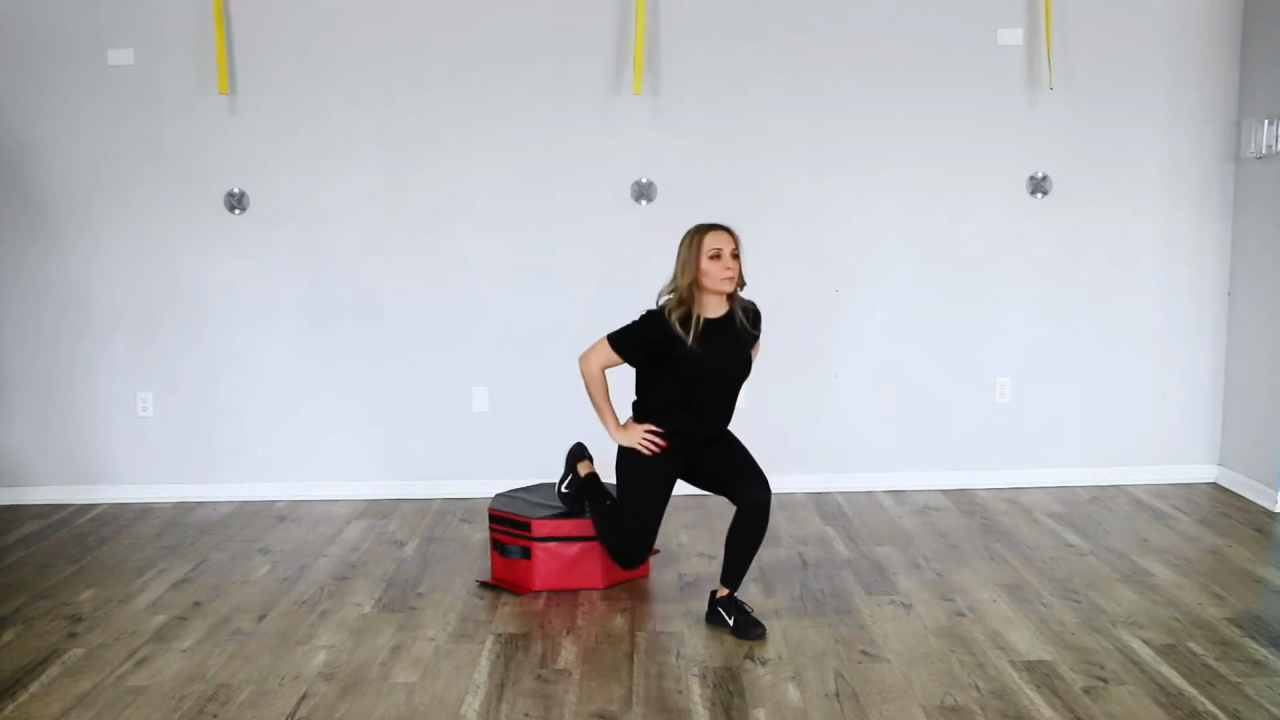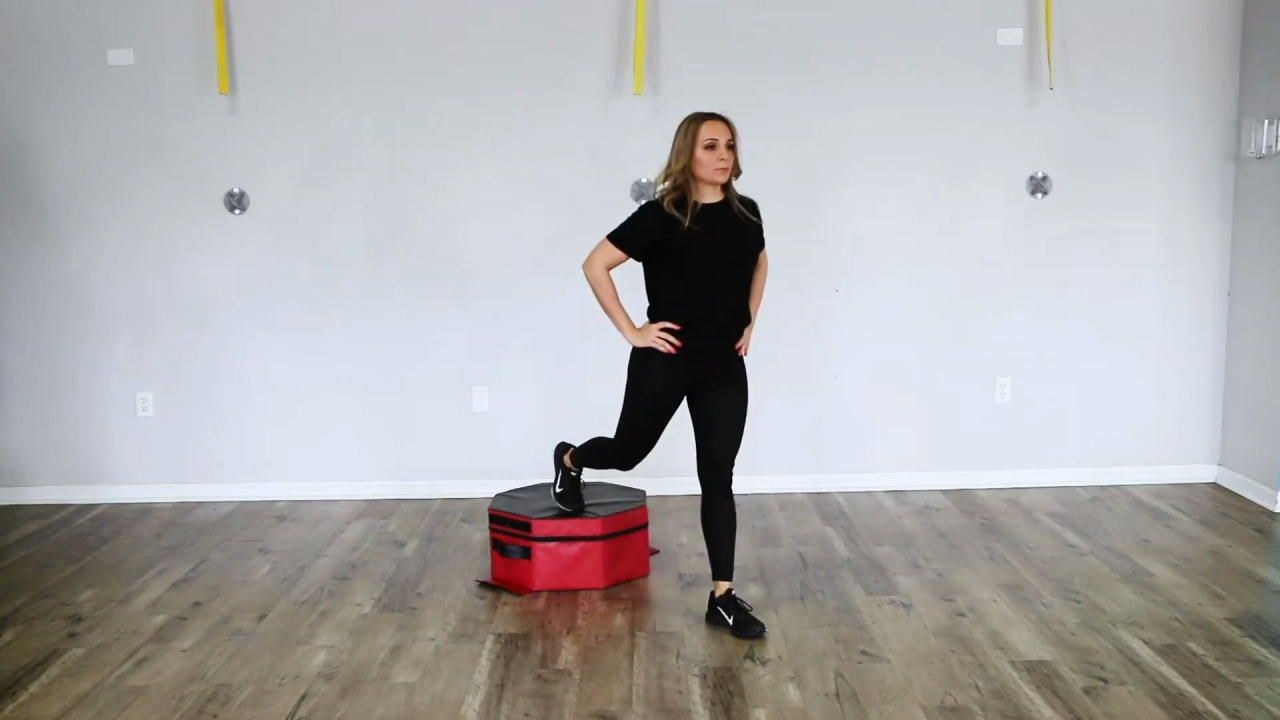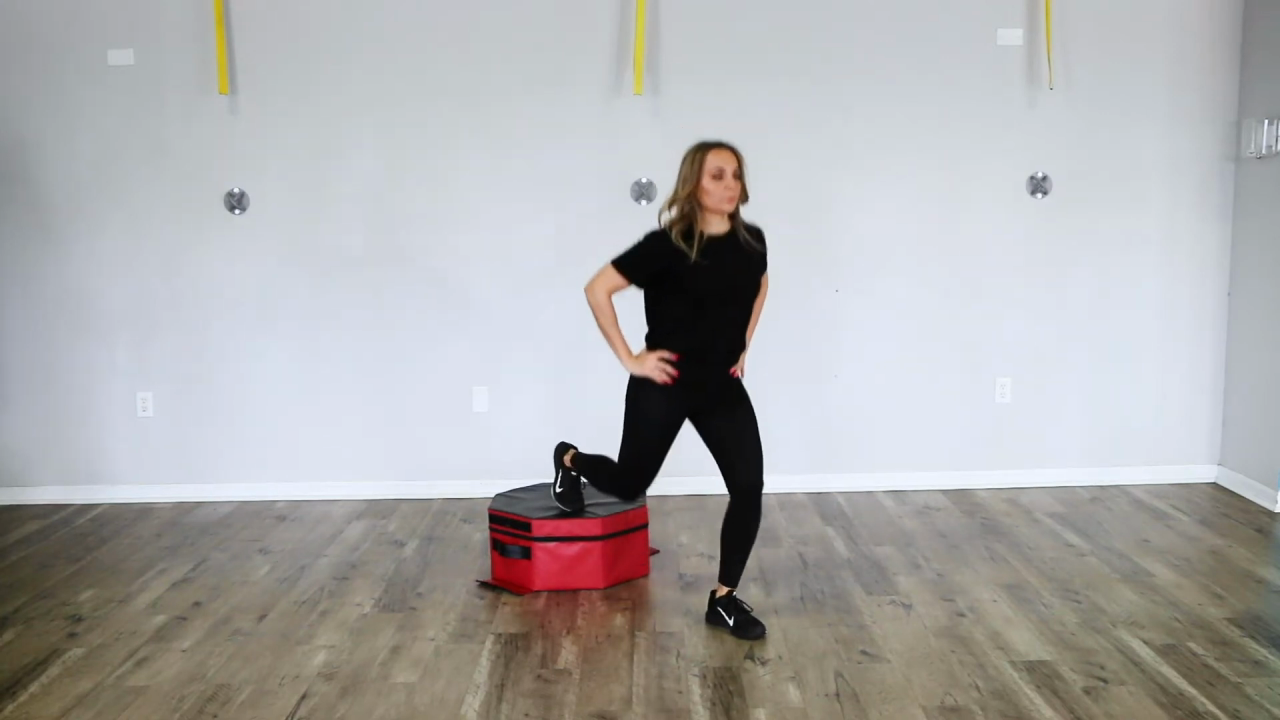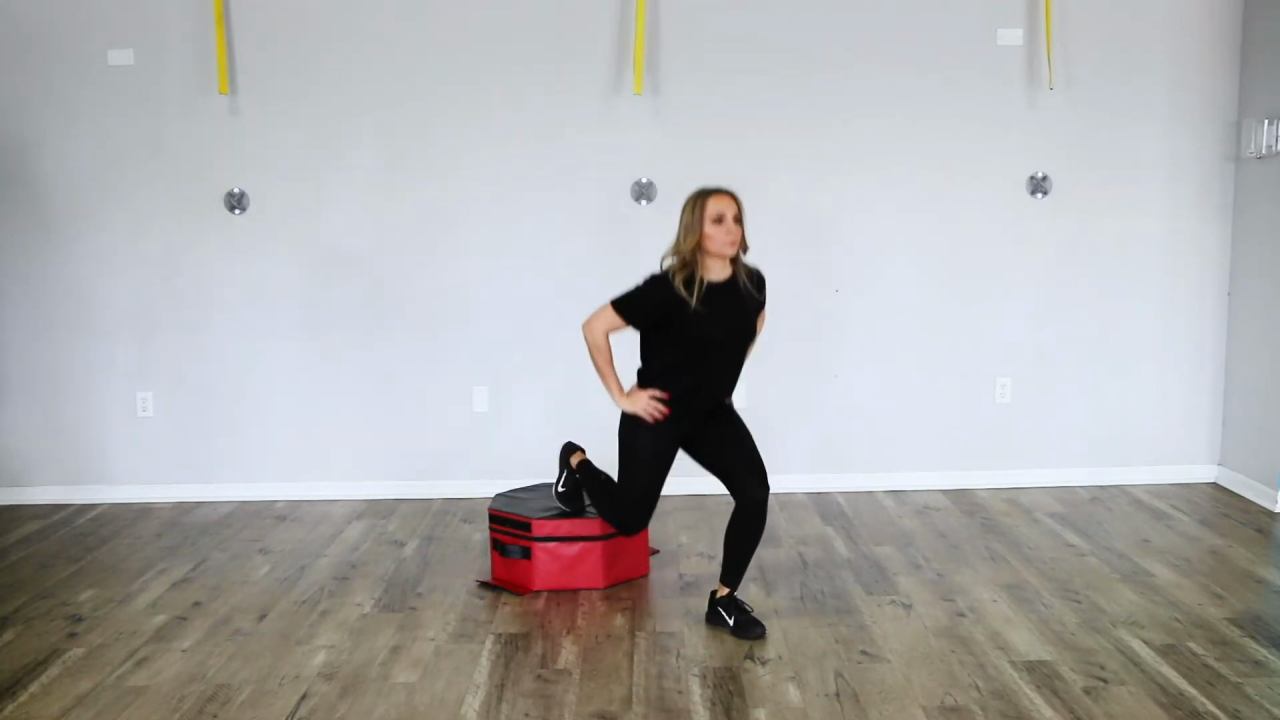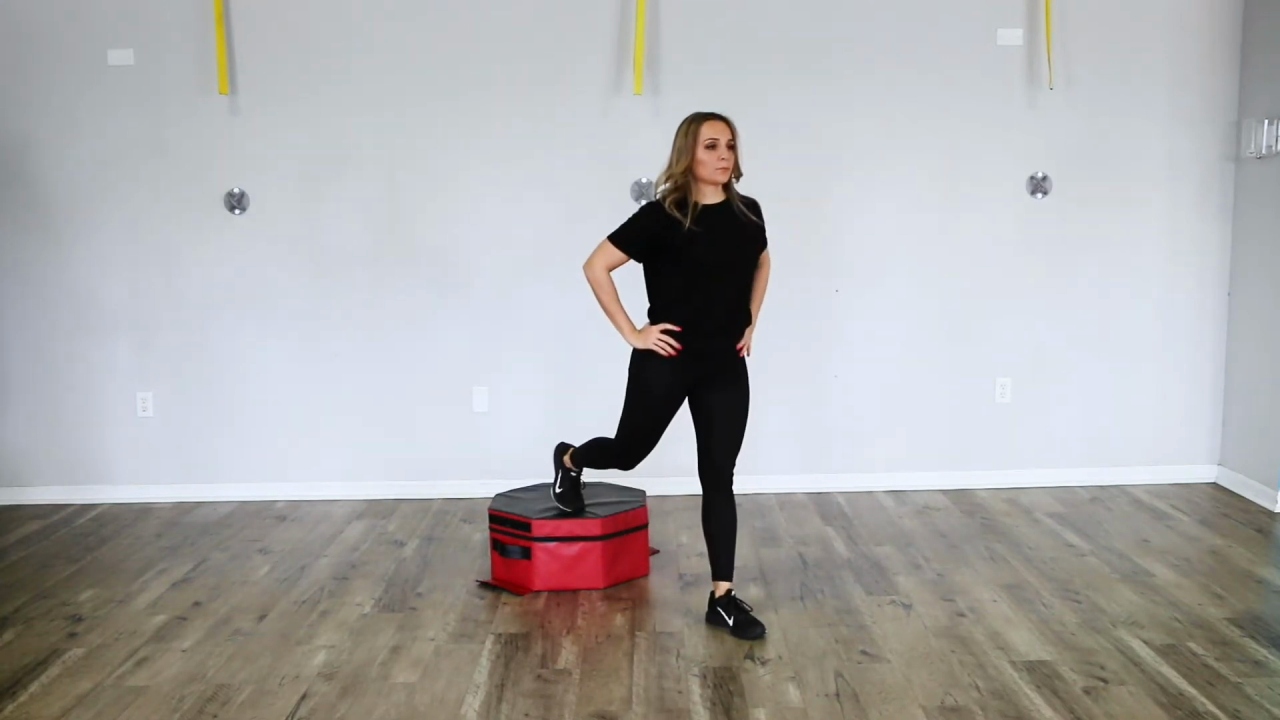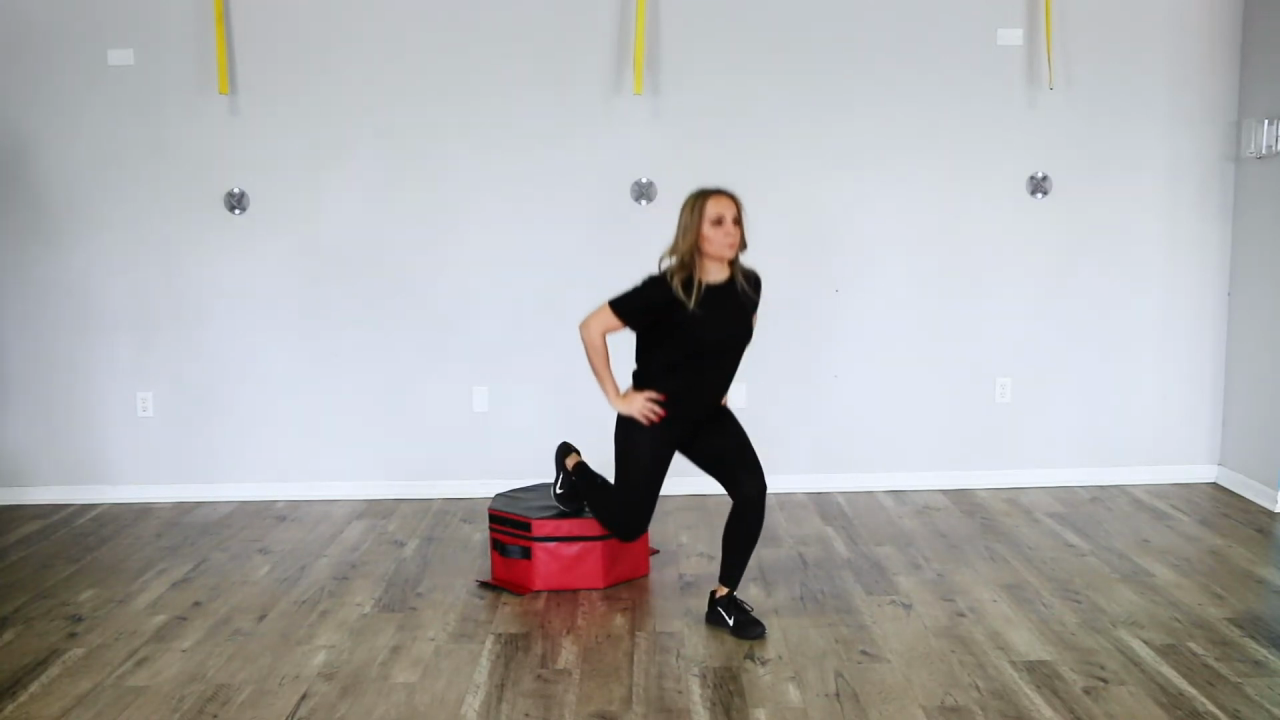
dt=0.7s
person 1, frame 1
left shoulder: (748, 317)
right shoulder: (664, 325)
right elbow: (591, 362)
right wrist: (616, 428)
left hip: (709, 441)
right hip: (655, 445)
left knee: (757, 497)
right knee: (630, 552)
left ankle: (724, 600)
right ankle: (582, 468)
person 1, frame 2
left shoulder: (745, 213)
right shoulder: (662, 215)
left elbow: (759, 265)
right elbow: (595, 265)
left wrist: (749, 322)
right wrist: (630, 331)
left hip: (724, 364)
right hip: (665, 359)
left knee: (718, 477)
right knee: (628, 451)
left ankle: (723, 598)
right ankle: (568, 461)
person 1, frame 3
left shoulder: (751, 241)
right shoulder: (667, 245)
right elbow: (597, 289)
right wrist: (629, 359)
left hip: (722, 387)
right hip: (666, 387)
left knee: (749, 487)
right knee: (630, 483)
left ankle: (724, 598)
right ankle: (569, 462)
person 1, frame 4
left shoulder: (751, 283)
right shoulder: (668, 289)
right elbow: (595, 328)
right wrist: (620, 395)
left hip: (713, 417)
right hip: (656, 417)
left knee: (755, 492)
right knee: (629, 519)
left ankle: (724, 599)
right ankle: (576, 464)
person 1, frame 5
left shoulder: (747, 213)
right shoulder: (662, 216)
left elbow: (761, 265)
right elbow: (596, 267)
left wrist: (751, 323)
right wrist: (631, 333)
left hip: (725, 366)
right hip: (667, 361)
left knee: (719, 478)
right knee: (629, 451)
left ankle: (723, 597)
right ankle: (569, 461)
person 1, frame 6
left shoulder: (747, 286)
right shoulder: (666, 291)
right elbow: (592, 328)
right wrist: (617, 399)
left hip: (707, 416)
right hip: (653, 417)
left knee: (752, 490)
right knee: (627, 524)
left ankle: (724, 599)
right ankle: (572, 468)
